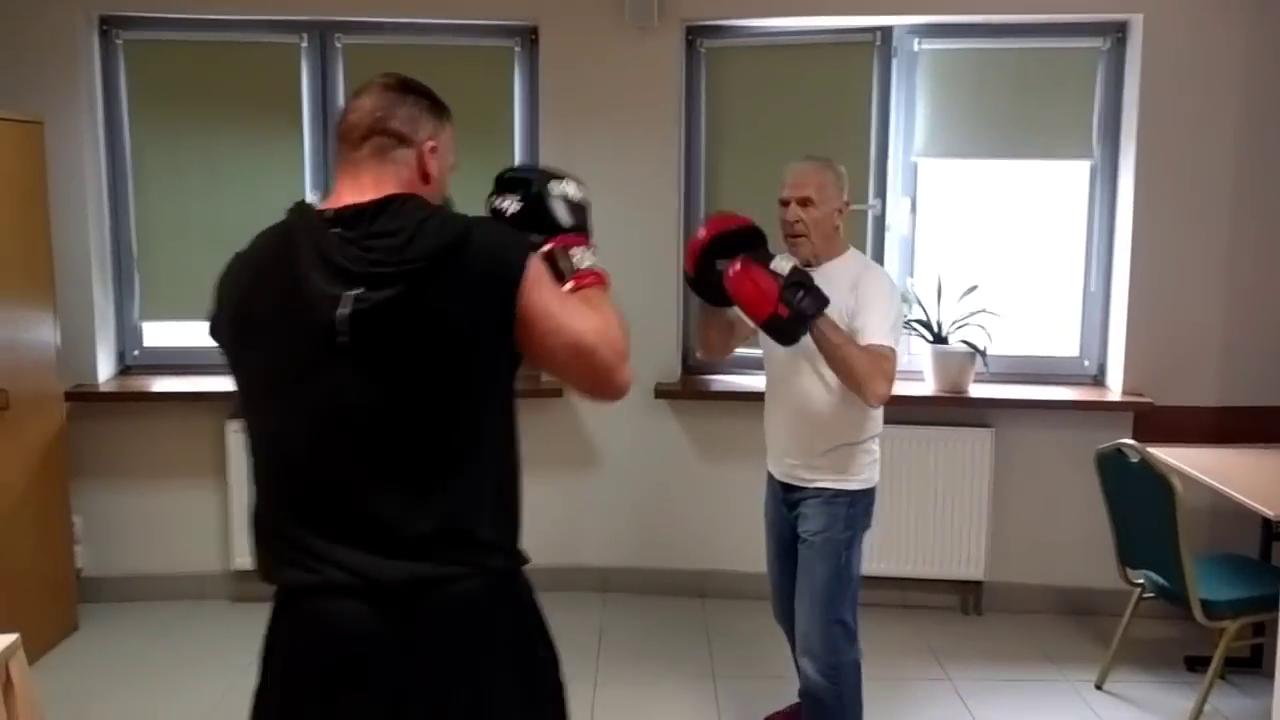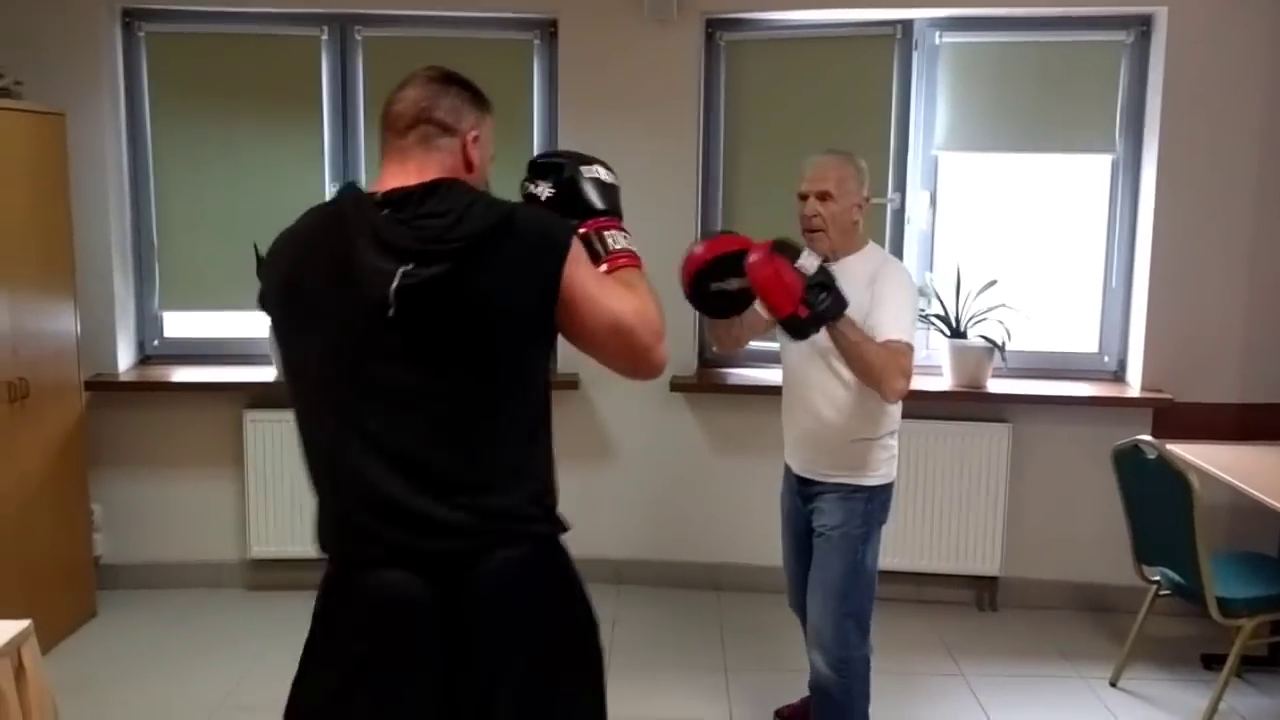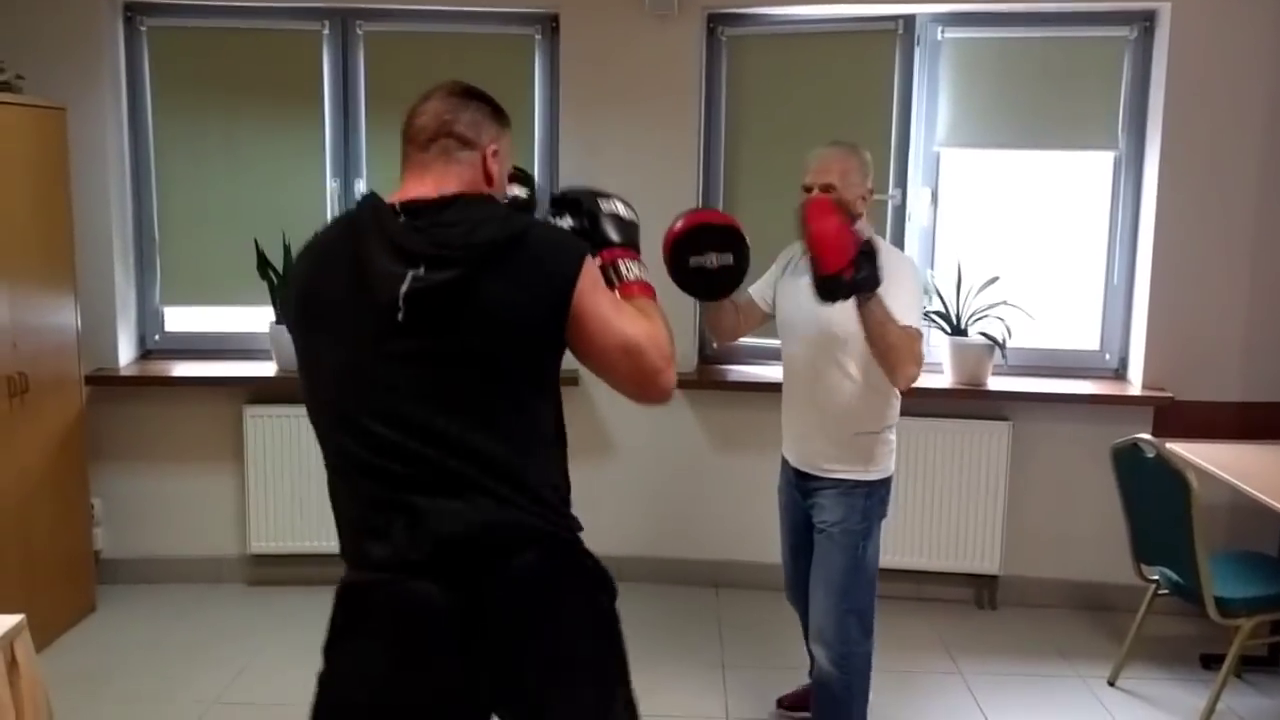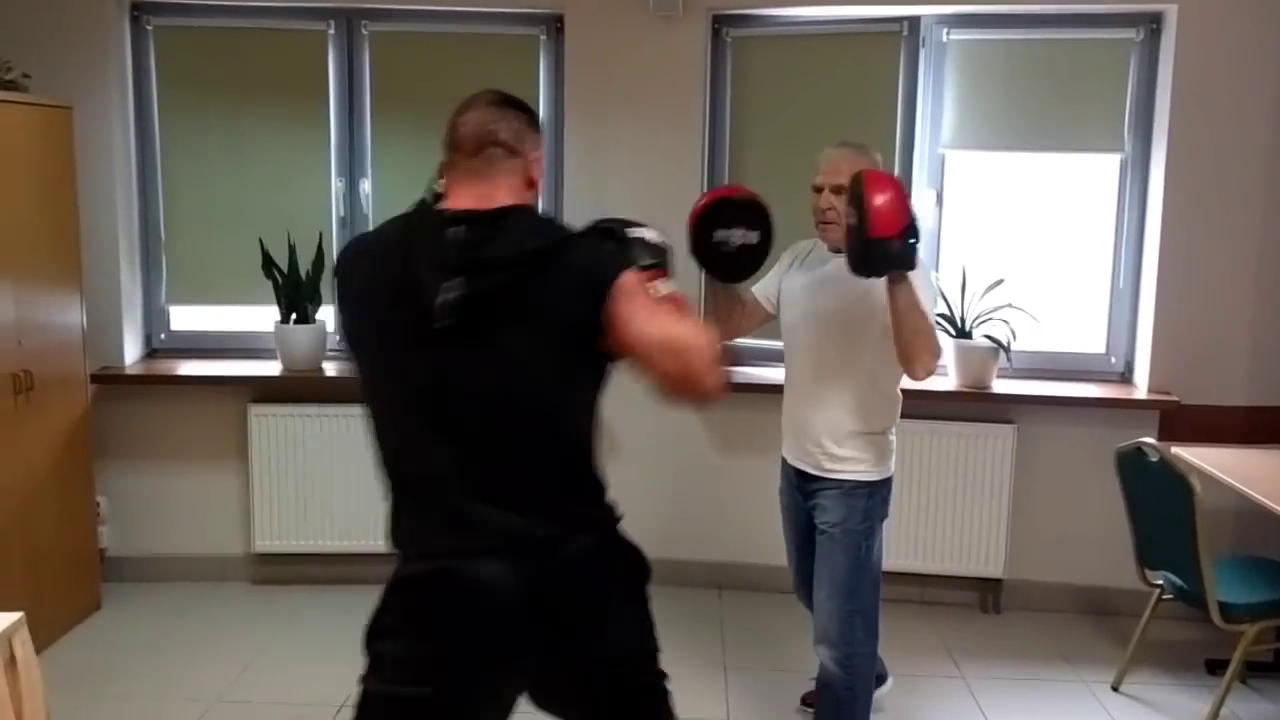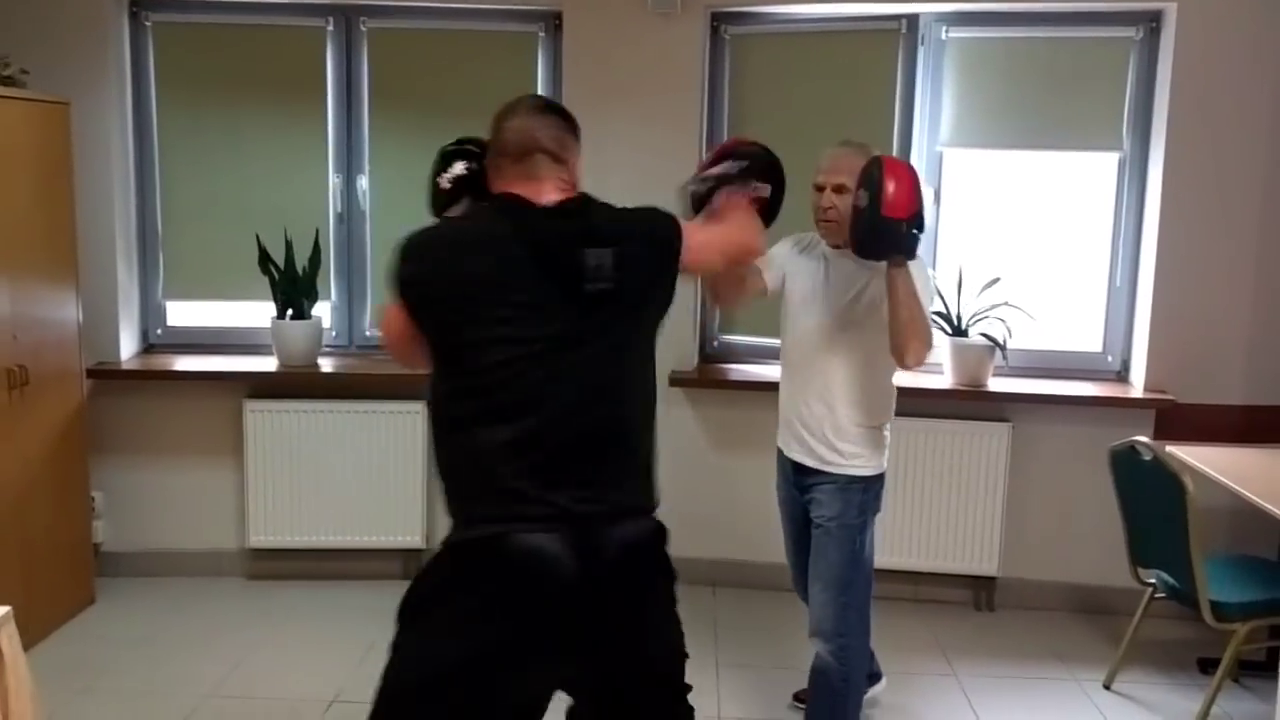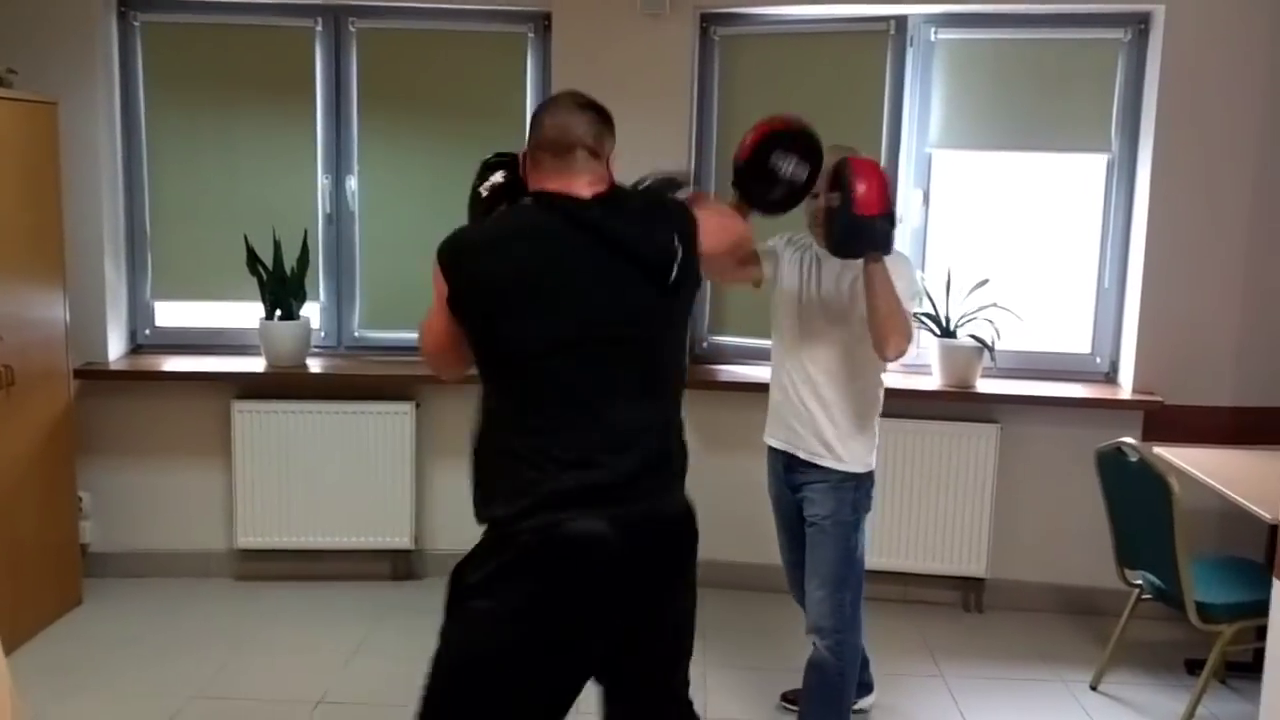
dt=0.1s
person 1, frame 1
left shoulder: (249, 277)
right shoulder: (490, 258)
right elbow: (608, 371)
right wrist: (572, 242)
left hip: (319, 625)
right hip: (471, 616)
person 1, frame 2
left shoulder: (295, 256)
right shoulder: (531, 240)
right elbow: (643, 353)
right wrist: (604, 224)
left hip: (374, 593)
right hip: (515, 582)
person 1, frame 3
left shoulder: (318, 267)
right shoulder: (543, 257)
right elbow: (653, 376)
right wrist: (622, 257)
left hip: (392, 595)
right hip: (536, 579)
person 1, frame 4
left shoulder: (368, 266)
right shoulder: (585, 269)
right elbow: (702, 376)
right wrist: (659, 291)
left hip: (447, 583)
right hip: (579, 567)
person 1, frame 5
left shoulder: (430, 257)
right shoulder: (639, 241)
right elbow: (743, 238)
right wrist: (735, 192)
left hip: (495, 563)
right hip: (623, 552)
person 1, frame 6
left shoulder: (478, 253)
right shoulder: (667, 229)
left elbow: (444, 358)
right elbow: (736, 236)
left hip: (541, 545)
right hip: (658, 530)
person 2, frame 1
left shoulder: (869, 283)
right shoulder: (773, 272)
left elbow: (875, 387)
right elbow: (715, 346)
left wrist: (817, 317)
right wrist: (713, 296)
left hip: (838, 487)
right hip: (782, 478)
left knee: (822, 632)
right knee: (791, 613)
person 2, frame 2
left shoulder: (885, 278)
right shoulder: (793, 267)
left elbow: (894, 383)
right elbow: (732, 339)
left wrist: (834, 316)
left hip: (854, 482)
right hip: (799, 471)
left knee: (833, 624)
right knee: (807, 604)
person 2, frame 3
left shoulder: (893, 270)
right shoulder: (792, 260)
left elbow: (905, 371)
right elbow: (728, 330)
left wrist: (864, 293)
left hip: (853, 477)
right hip: (797, 465)
left knee: (836, 621)
right knee: (804, 596)
person 2, frame 4
left shoulder: (897, 275)
right shoulder: (796, 260)
left elbow: (922, 364)
right elbow: (733, 324)
left wrist: (897, 275)
left hip: (853, 478)
right hip: (797, 465)
left knee: (839, 619)
right knee: (815, 596)
person 2, frame 5
left shoulder: (897, 267)
right shoulder: (797, 251)
left elbow: (913, 354)
right elbow: (728, 293)
left wrist: (897, 262)
left hip: (849, 470)
right hip: (793, 458)
left knee: (835, 612)
right knee: (814, 592)
person 2, frame 6
left shoulder: (889, 268)
right shoulder: (787, 249)
left elbow: (892, 345)
left wrist: (872, 253)
left hip: (840, 465)
right hip: (785, 452)
left knee: (829, 606)
right knee: (811, 590)
